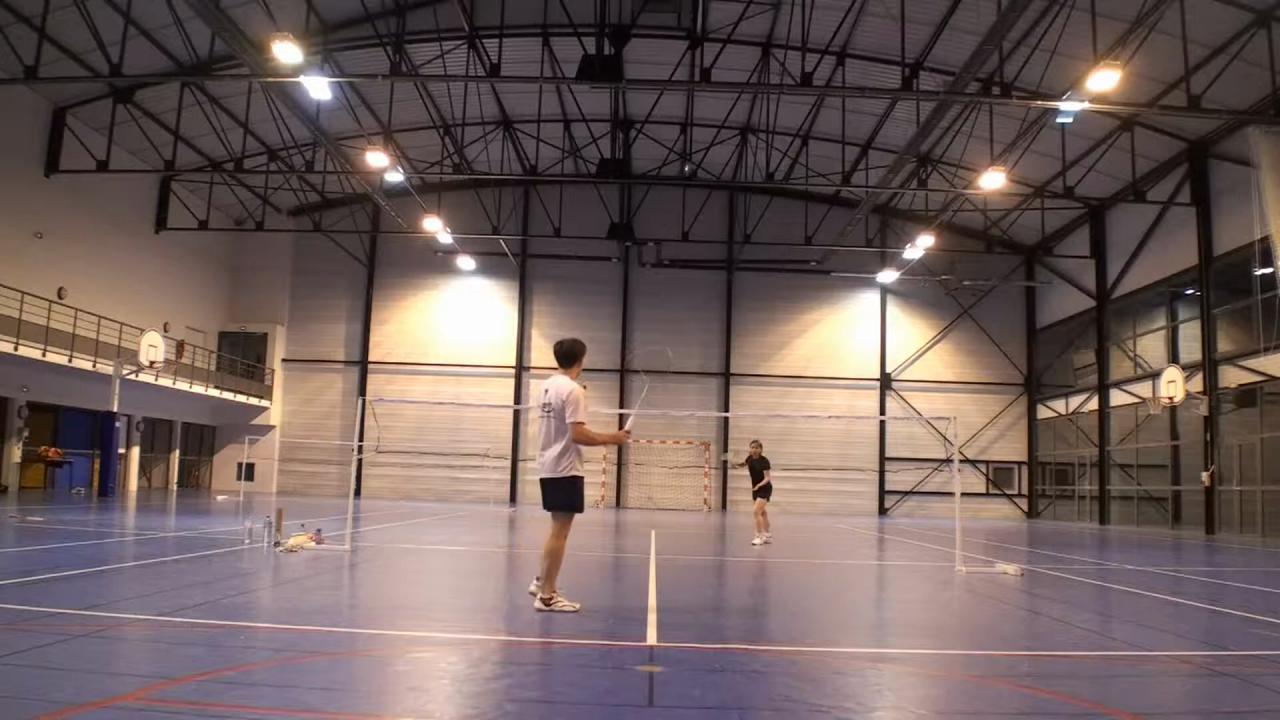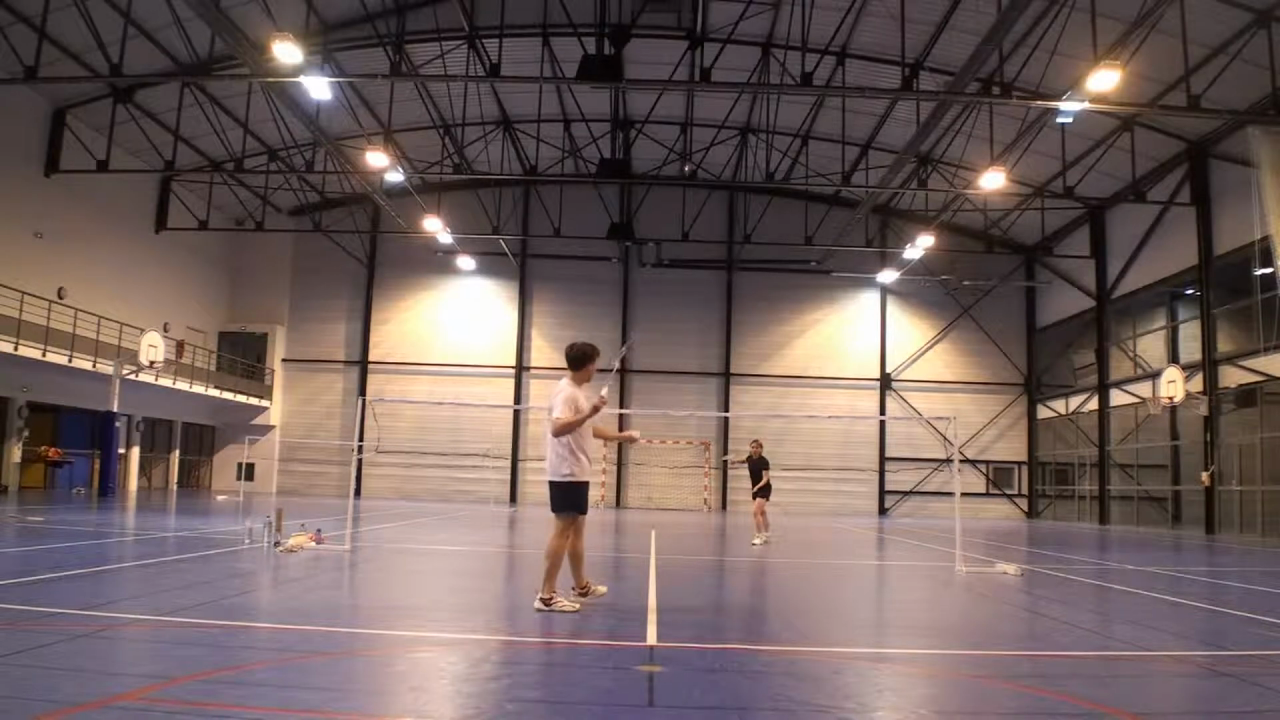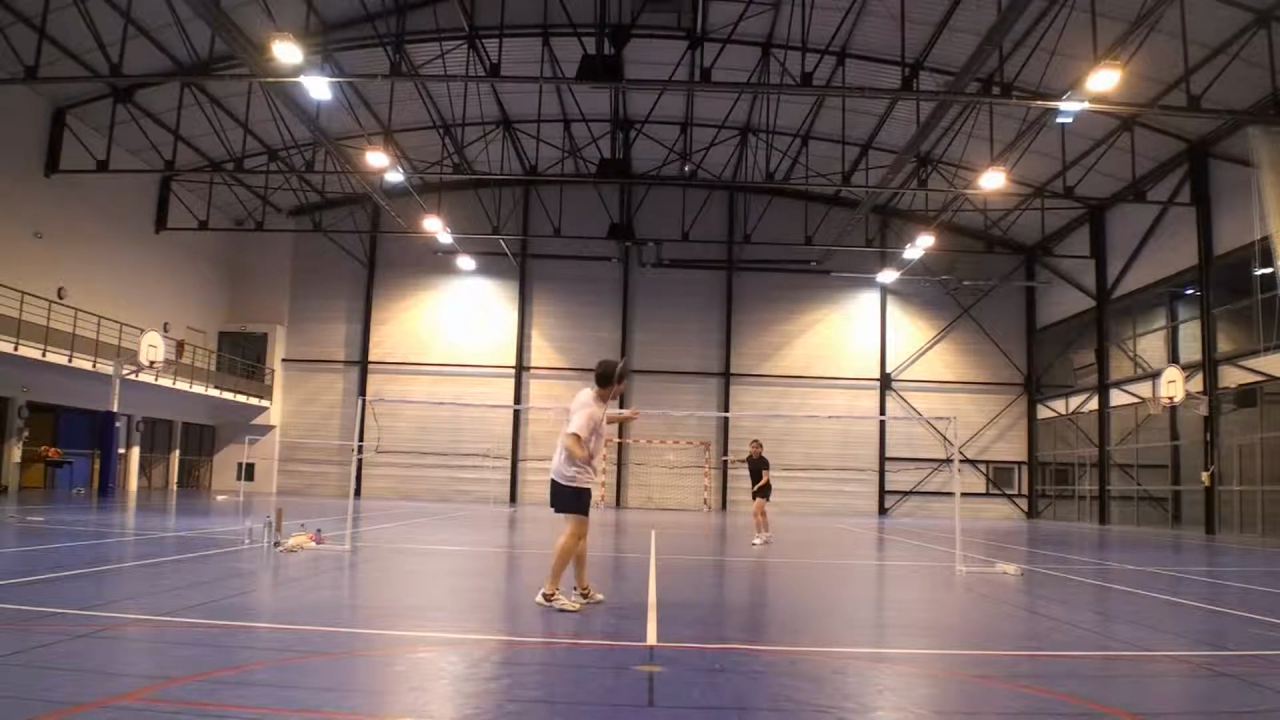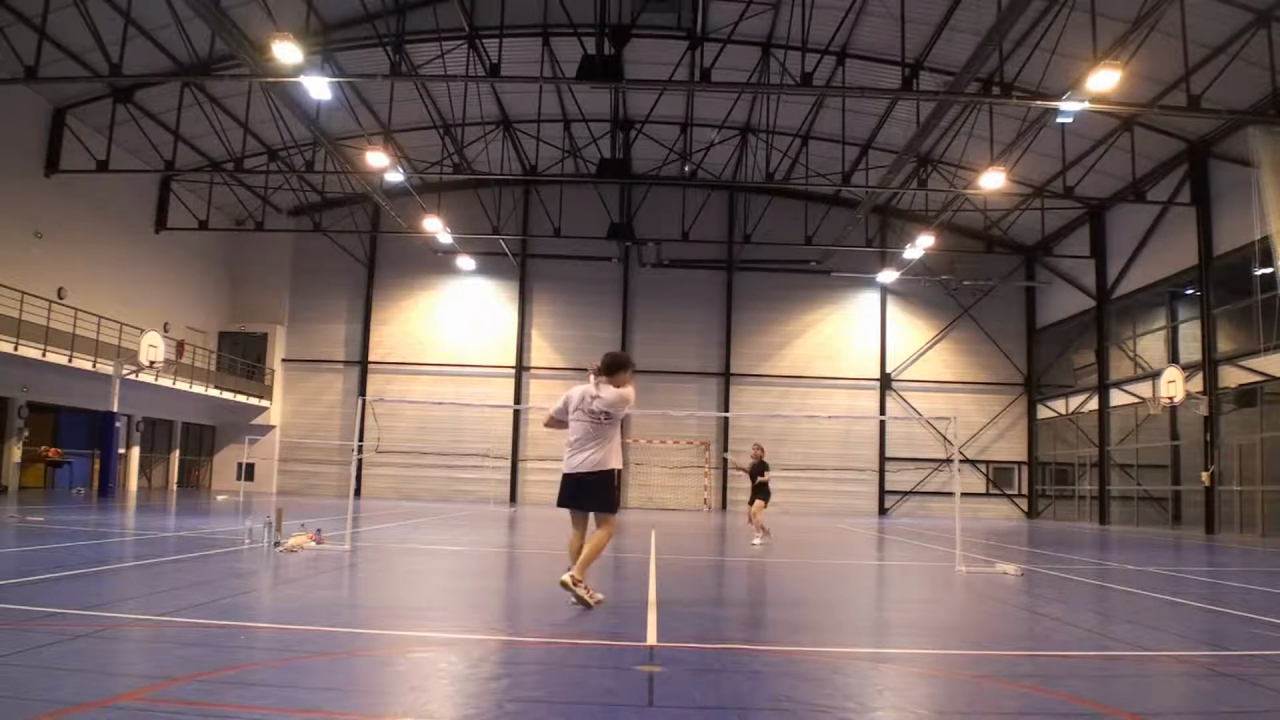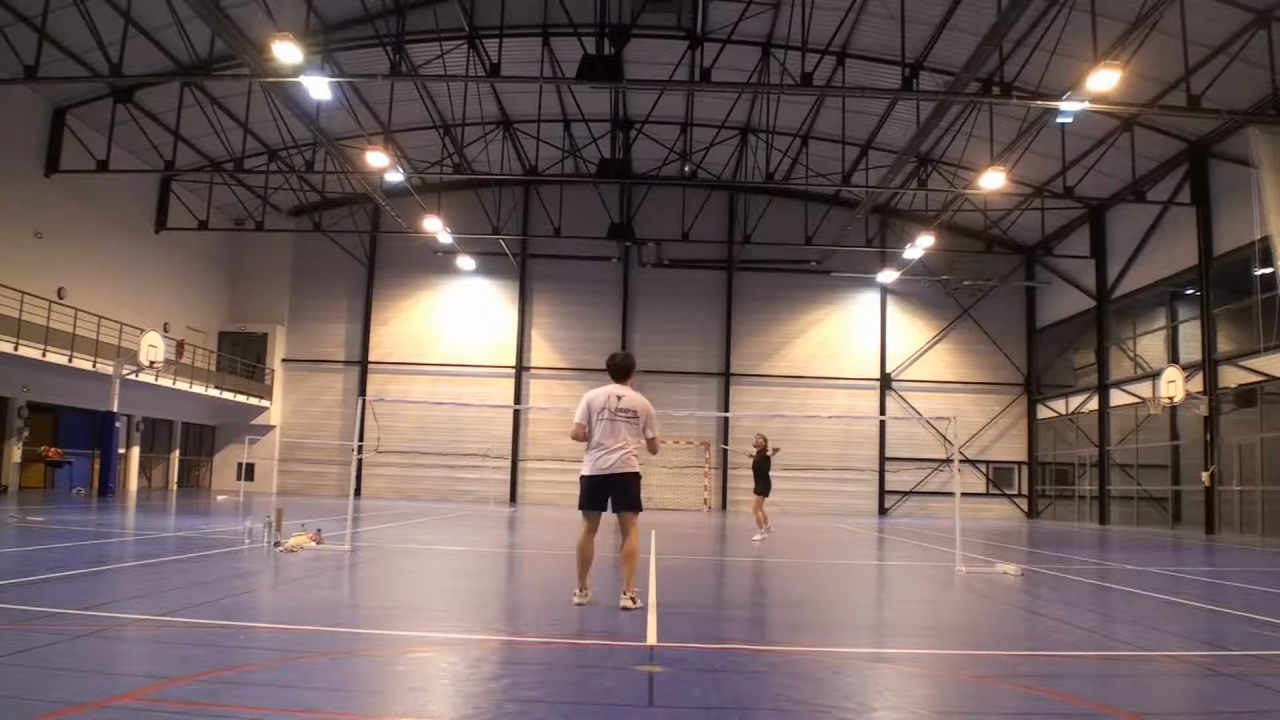
dt=0.5s
person 1, frame 1
left shoulder: (547, 387)
right shoulder: (572, 390)
right elbow: (578, 435)
right wrist: (611, 438)
left hip: (548, 468)
right hip: (565, 470)
left knee: (557, 528)
right knee: (560, 530)
left ankle: (542, 582)
right ankle: (547, 595)
person 1, frame 2
left shoulder: (576, 391)
right shoulder: (566, 393)
left elbow: (585, 429)
right elbow: (557, 430)
left wrist: (618, 437)
right wrist: (588, 413)
left hip: (575, 473)
right hip: (568, 474)
left knee: (576, 529)
right knee: (563, 531)
left ankle: (581, 587)
right ankle: (546, 595)
person 1, frame 3
left shoulder: (591, 398)
right shoulder: (590, 410)
right elbow: (570, 441)
left wrist: (621, 416)
right wrist: (581, 455)
left hip: (574, 477)
right hip: (573, 478)
left knee: (580, 531)
right knee: (575, 530)
left ankle: (582, 589)
right ankle: (549, 591)
person 1, frame 4
left shoulder: (575, 393)
right shoulder: (620, 397)
left elbow: (548, 421)
right elbow: (629, 386)
right wrist: (601, 377)
left hip: (572, 469)
right hip: (601, 471)
left knee: (579, 528)
right knee: (605, 528)
left ankle: (581, 585)
right ankle: (576, 575)
person 1, frame 5
left shoulder: (592, 396)
right shoulder: (643, 404)
left elbow: (576, 434)
right elbow: (654, 449)
left hip: (594, 470)
right hip: (626, 471)
left knee: (588, 529)
right knee: (629, 533)
left ankle: (581, 590)
right ankle: (628, 593)
